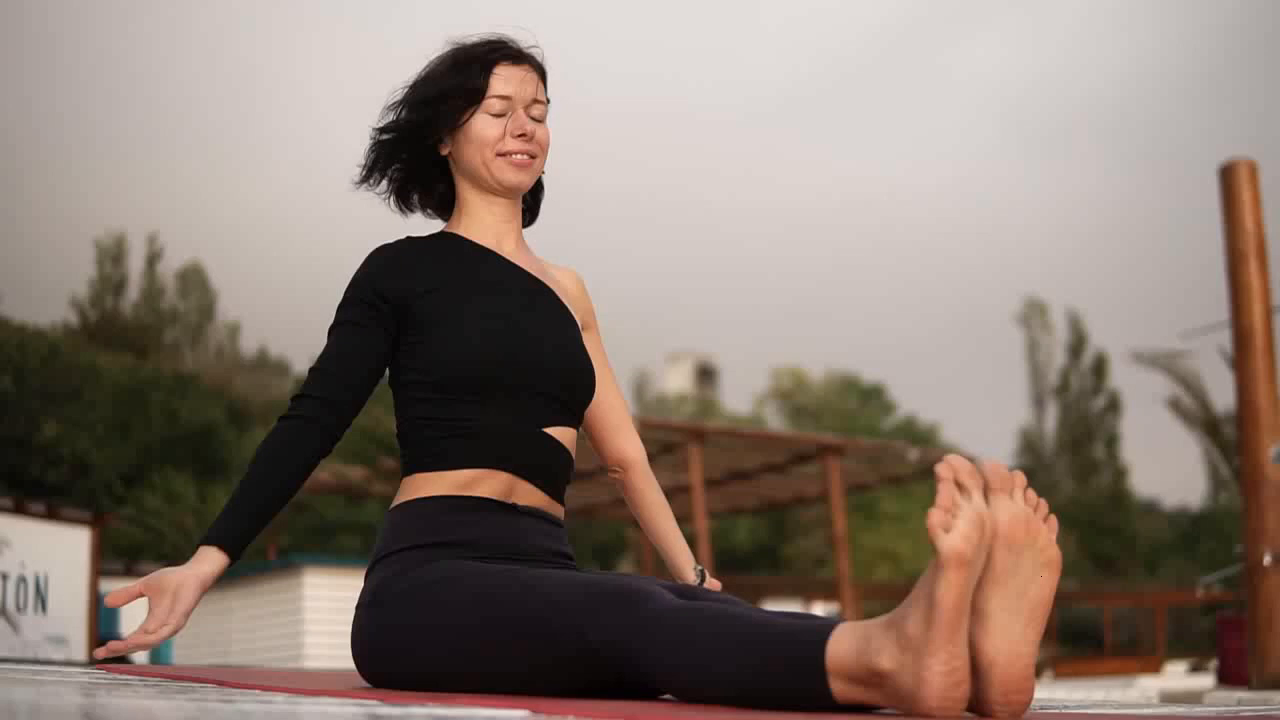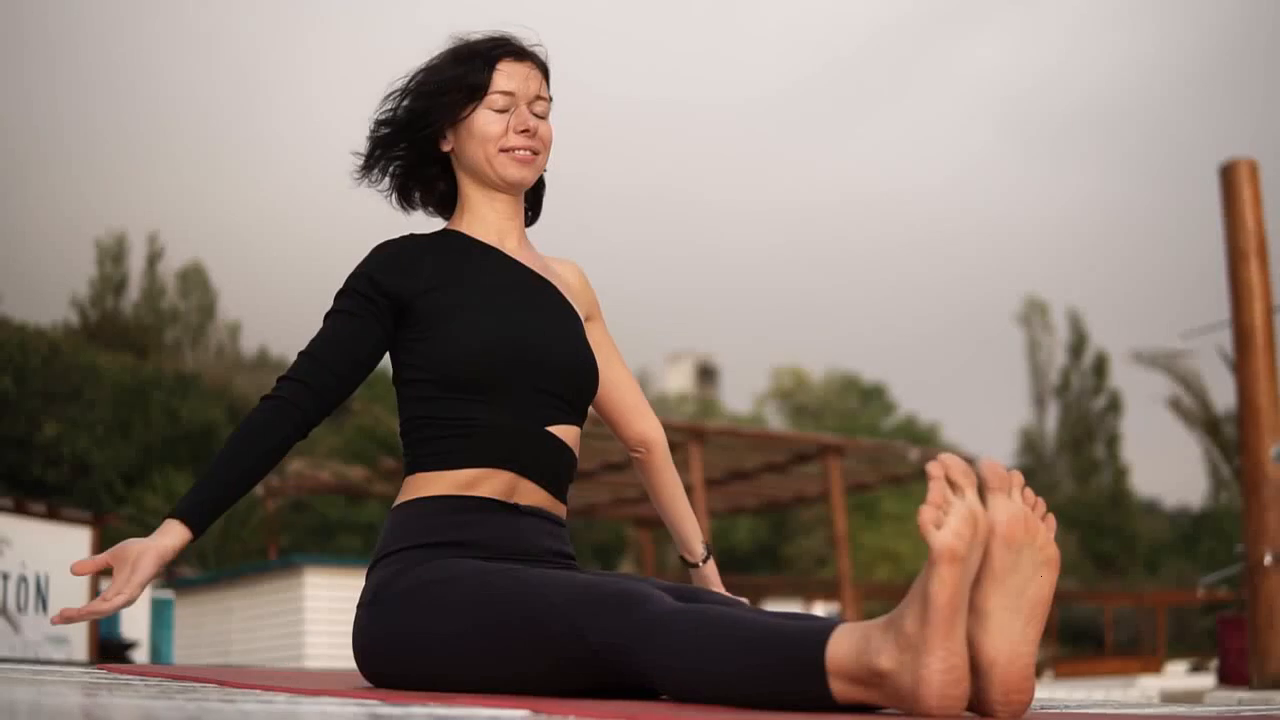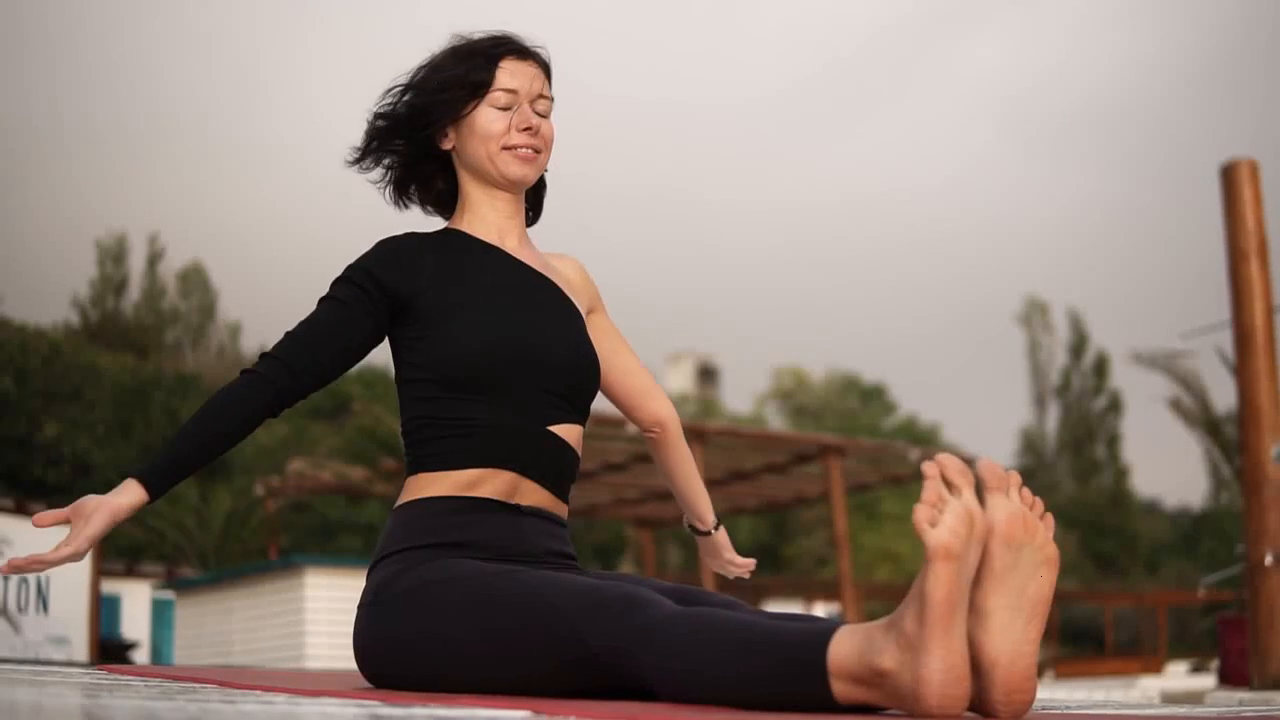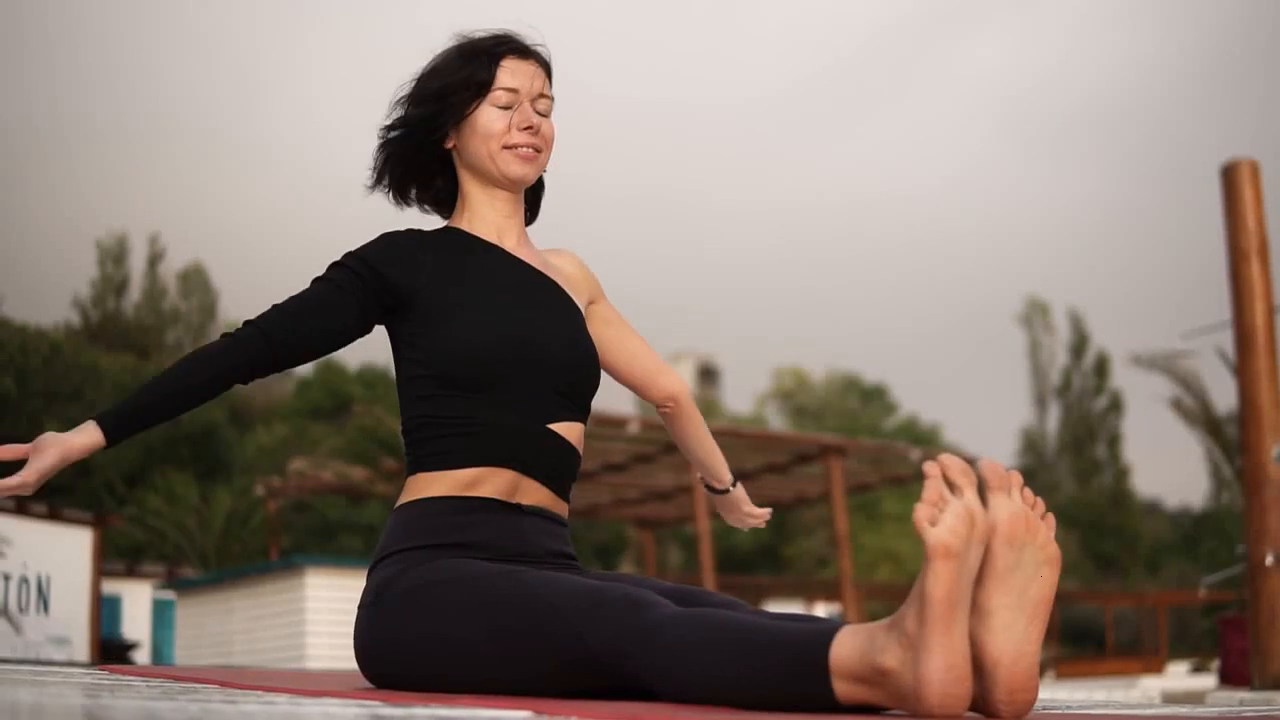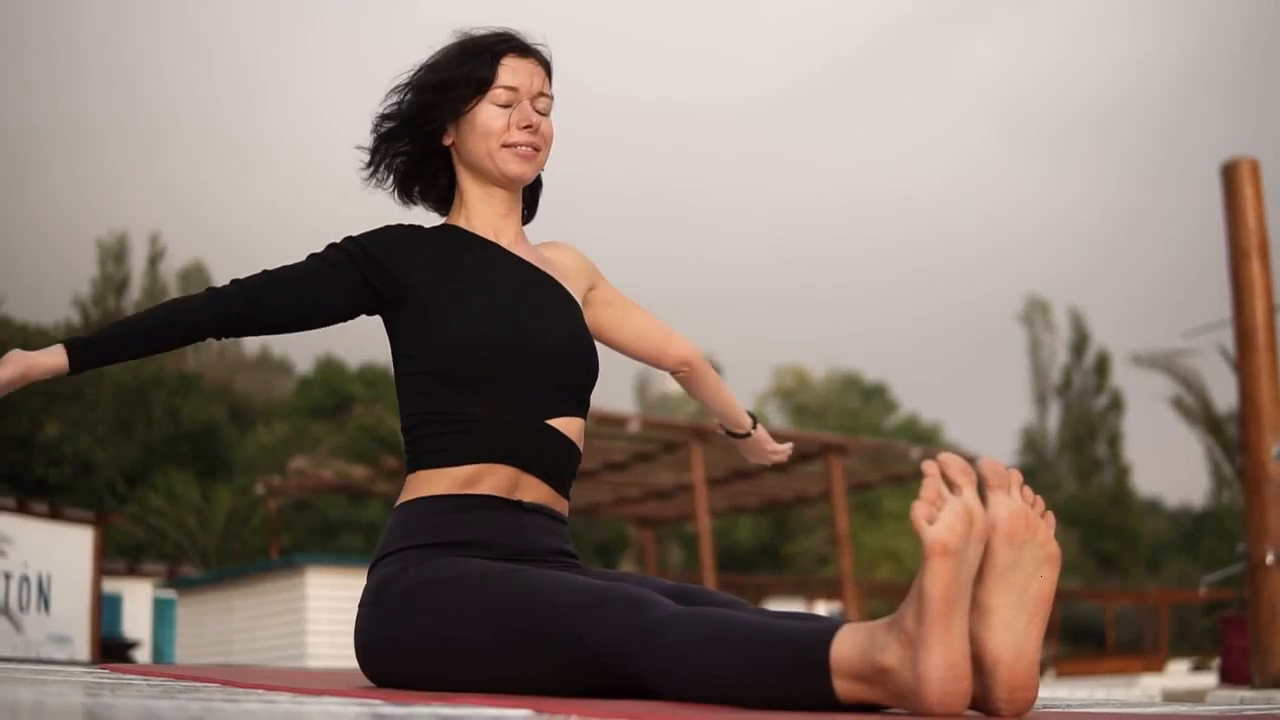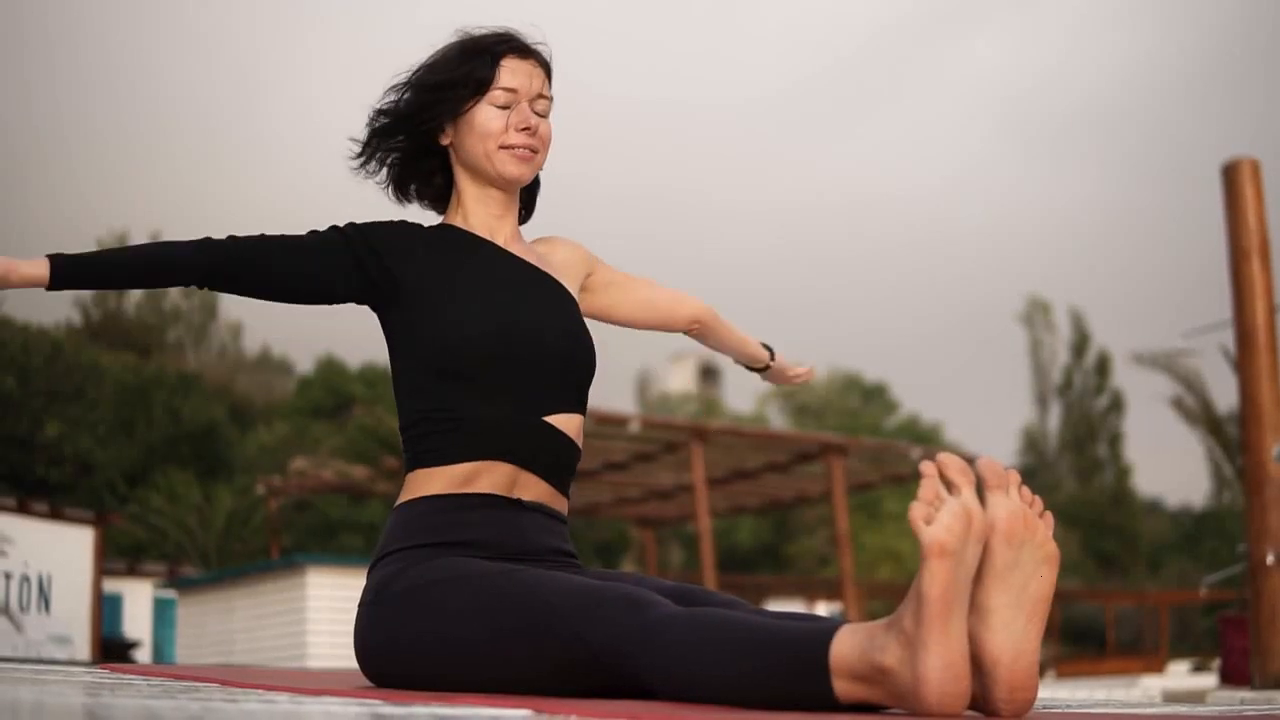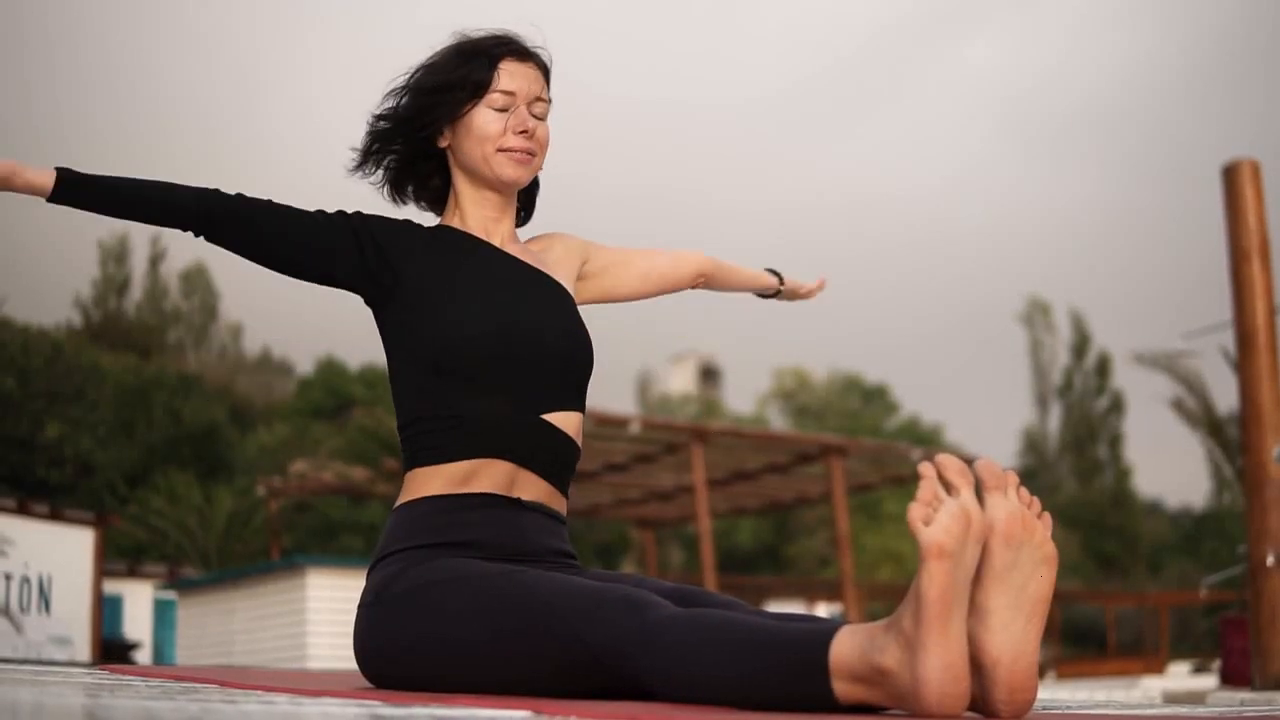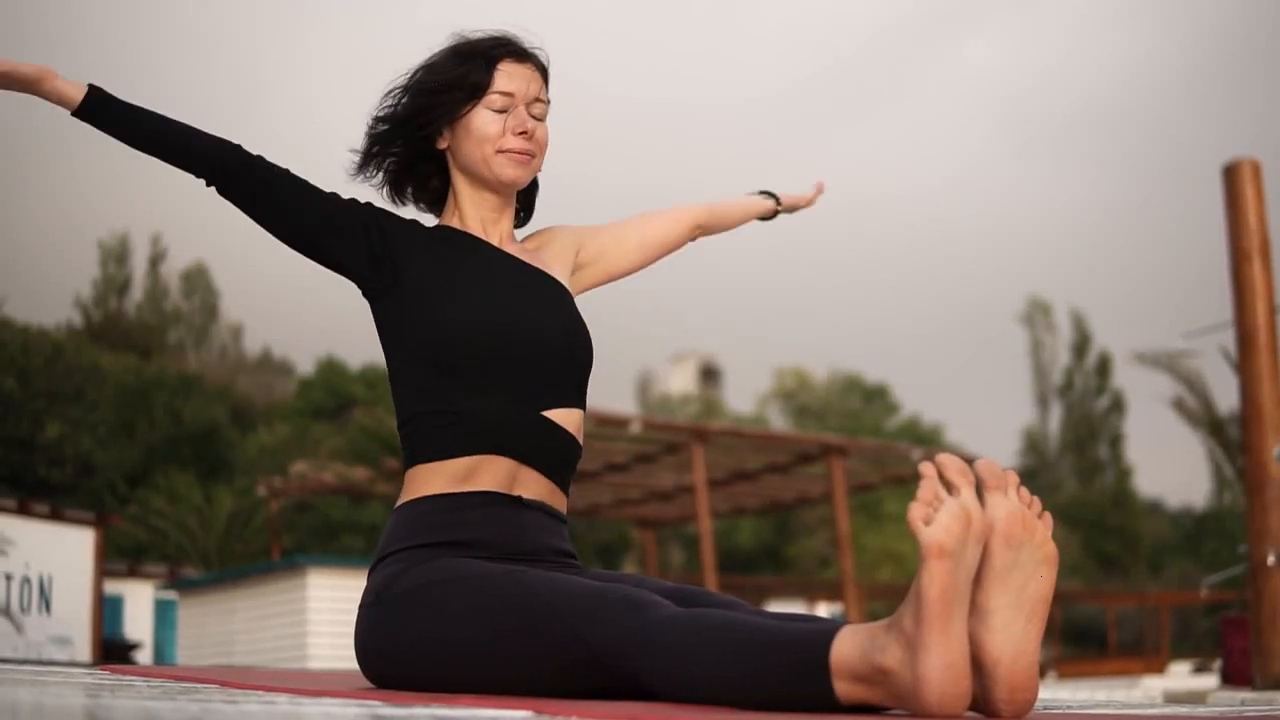
dt=0.2s
person 1, frame 1
left shoulder: (563, 289)
right shoulder: (405, 270)
left elbow: (621, 447)
right elbow: (313, 420)
left wrist: (688, 574)
right wrist: (207, 560)
left hip: (543, 567)
right hip: (430, 578)
left knee: (707, 618)
right knee: (634, 622)
person 1, frame 2
left shoulder: (565, 283)
right shoulder: (407, 269)
left elbow: (641, 431)
right elbow: (294, 403)
left wrist: (700, 558)
right wrist: (171, 534)
left hip: (546, 567)
right hip: (432, 577)
left knee: (703, 617)
right knee: (636, 625)
person 1, frame 3
left shoulder: (566, 280)
right shoulder: (408, 267)
left elbow: (657, 414)
right elbow: (268, 384)
left wrist: (711, 529)
right wrist: (129, 494)
left hip: (543, 568)
right hip: (432, 578)
left knee: (707, 617)
right knee: (639, 627)
person 1, frame 4
left shoulder: (567, 278)
right shoulder: (407, 264)
left elbow: (669, 389)
right elbow: (250, 350)
left wrist: (725, 489)
right wrist: (88, 431)
left hip: (546, 567)
right hip: (434, 578)
left knee: (708, 617)
right knee: (640, 626)
person 1, frame 5
left shoulder: (565, 271)
right shoulder: (404, 259)
left elbow: (683, 354)
right elbow: (234, 307)
left wrist: (744, 426)
left hip: (545, 566)
right hip: (434, 575)
left knee: (711, 614)
right knee: (640, 624)
person 1, frame 6
left shoulder: (561, 266)
right shoulder: (397, 256)
left elbow: (687, 308)
right elbow: (227, 260)
left wrist: (761, 350)
left hip: (544, 563)
right hip: (434, 575)
left knee: (709, 614)
right knee: (641, 626)
person 1, frame 7
left shoulder: (557, 262)
right shoulder: (394, 254)
left elbow: (690, 263)
right elbow: (224, 217)
left wrist: (769, 277)
left hip: (544, 565)
right hip: (433, 578)
left knee: (710, 616)
right knee: (641, 629)
person 1, frame 8
left shoulder: (554, 259)
right shoulder: (396, 254)
left elbow: (688, 219)
right elbow: (237, 173)
left wrist: (769, 198)
left hip: (547, 568)
right hip: (435, 580)
left knee: (719, 618)
right knee: (639, 631)
